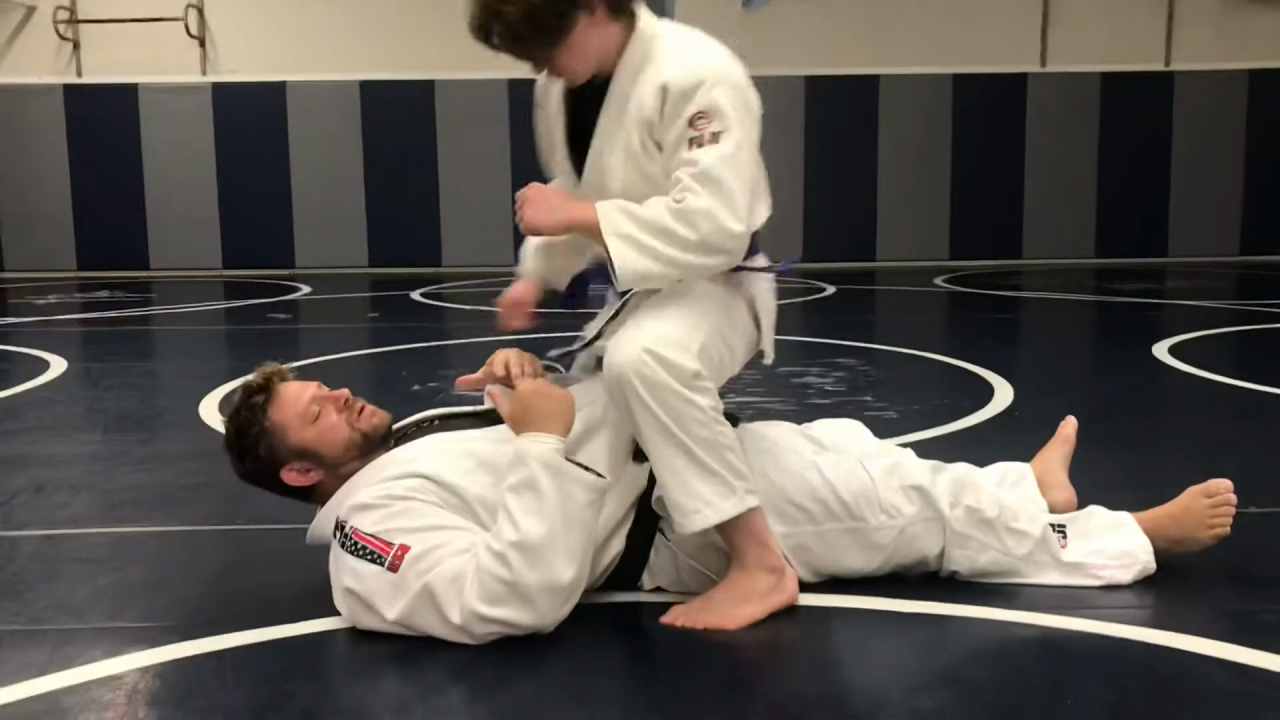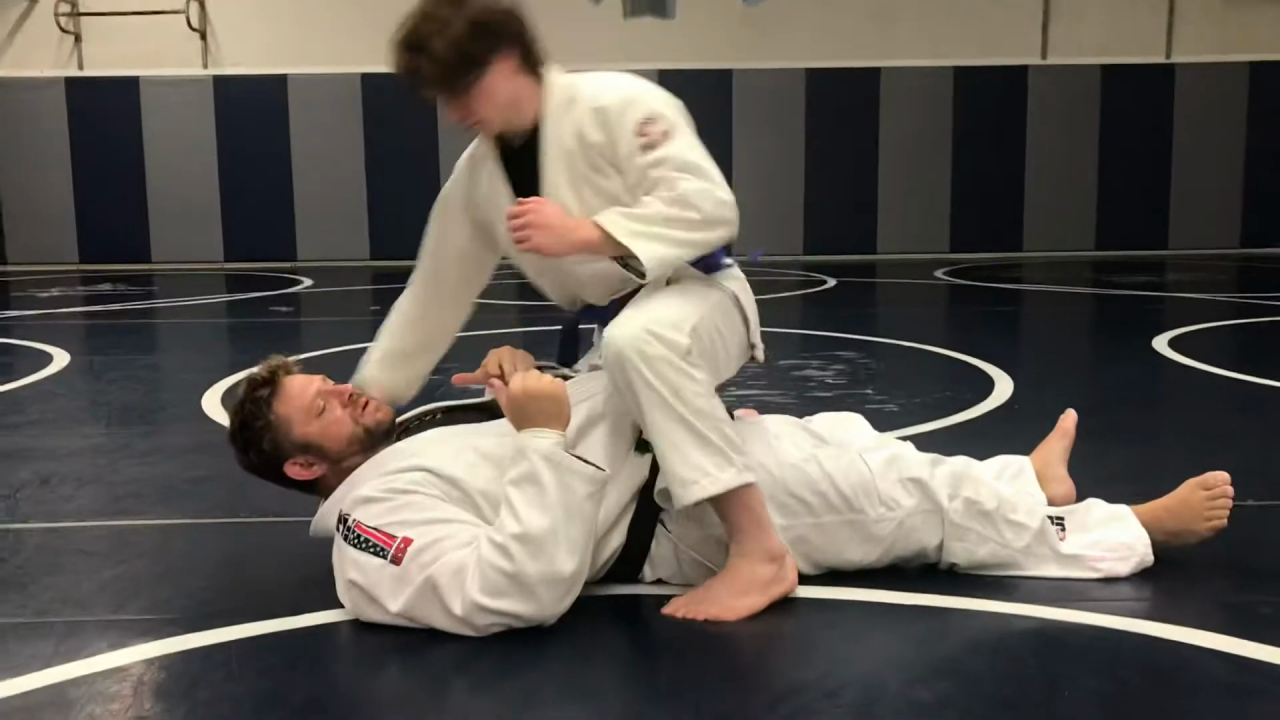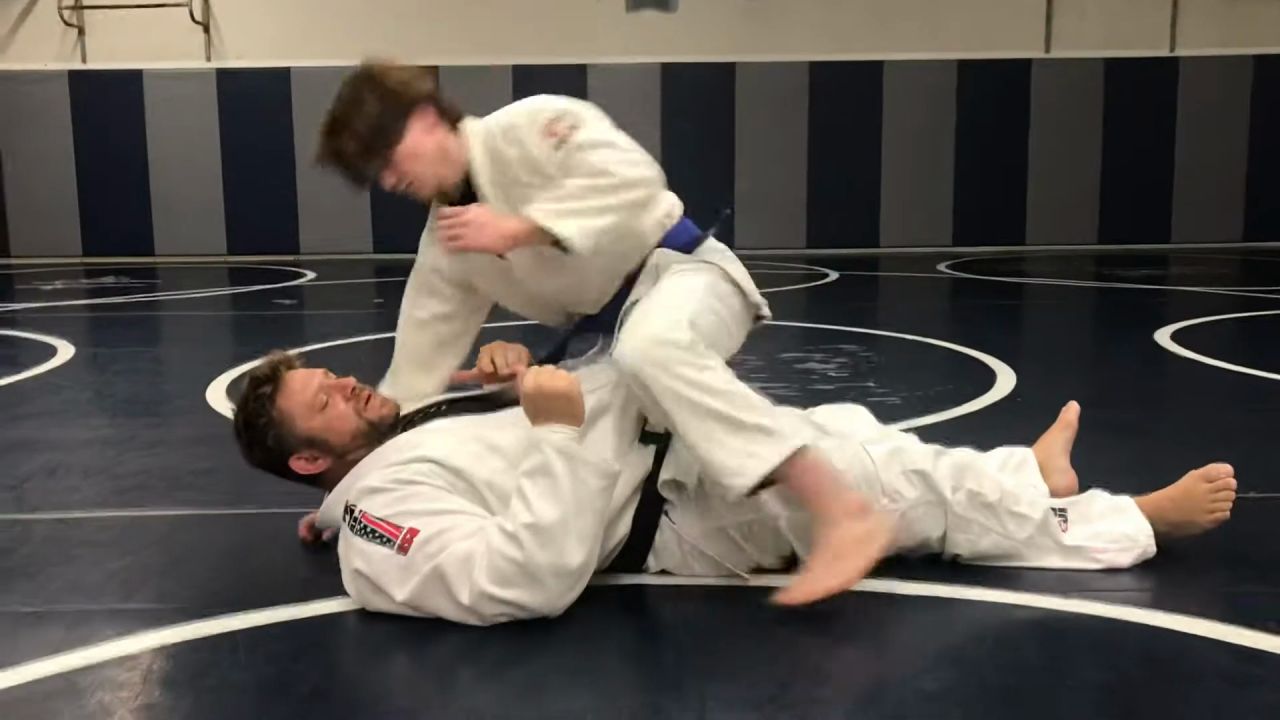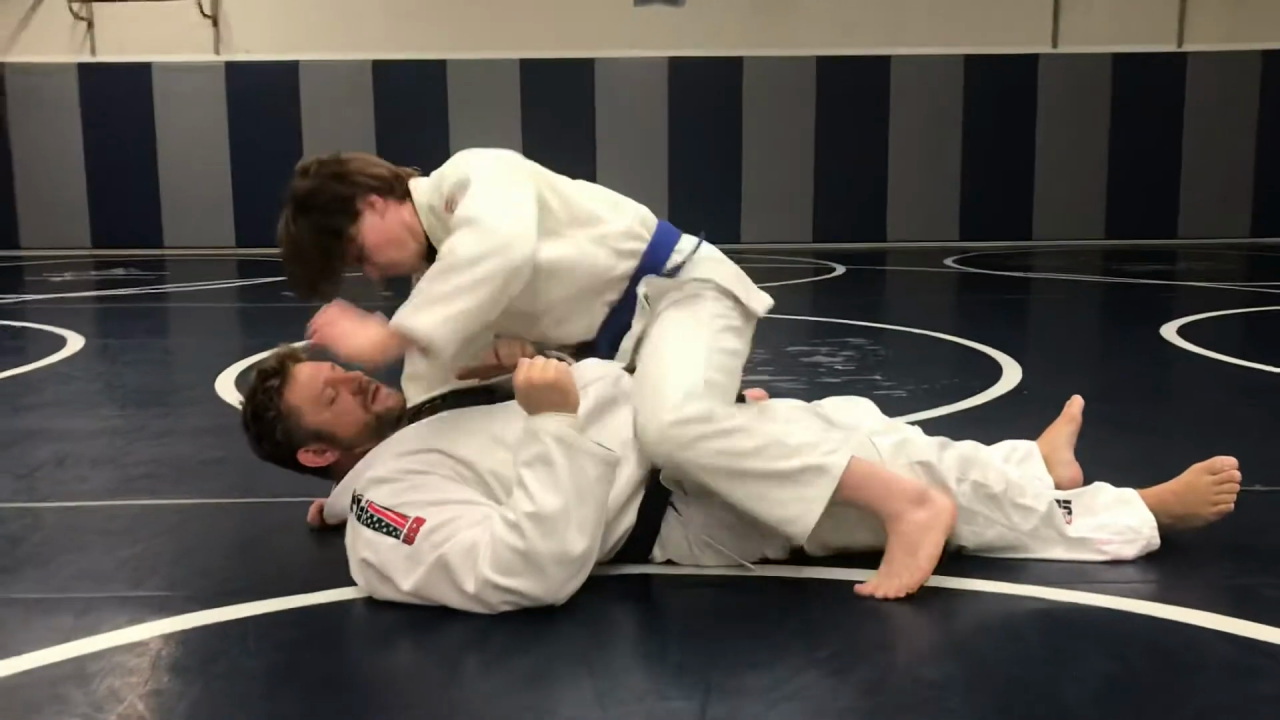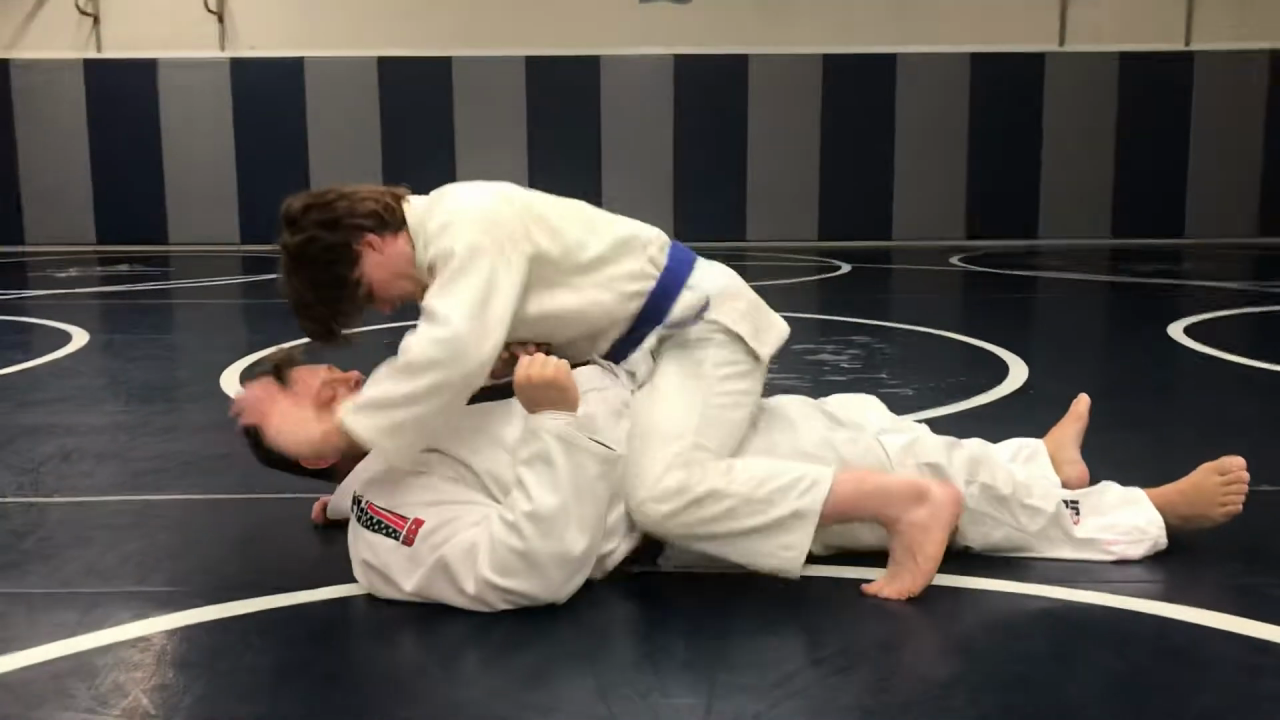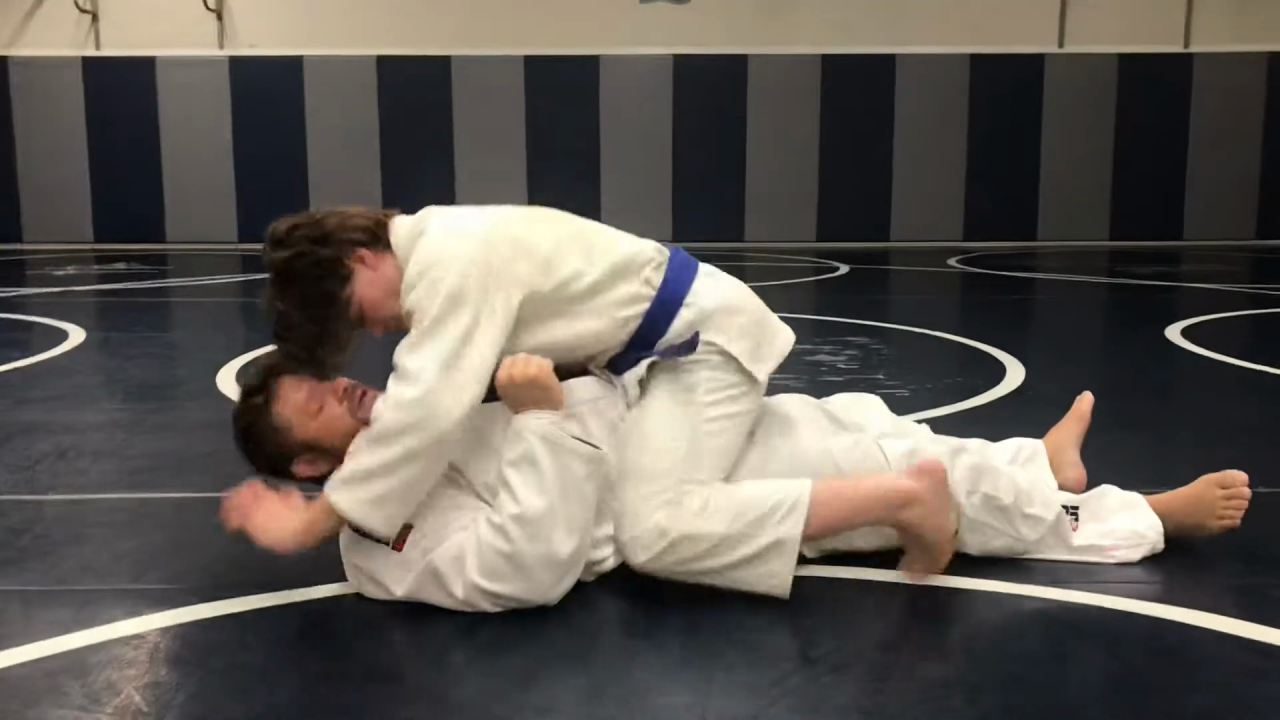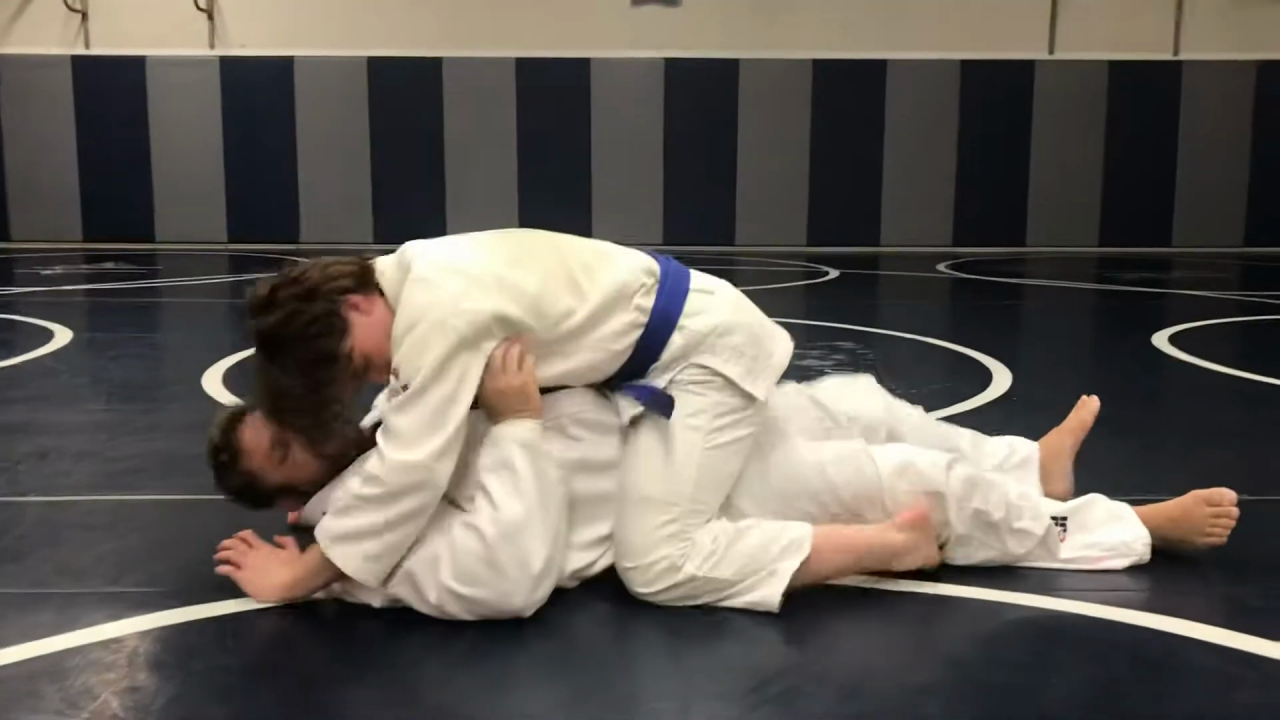
dt=0.2s
person 1, frame 1
left shoulder: (396, 458)
right shoulder: (371, 546)
left elbow: (538, 431)
right elbow: (523, 599)
left wrist: (523, 378)
right wrist: (542, 440)
left hip: (661, 456)
right hip: (685, 524)
left knee: (852, 450)
right knee: (919, 512)
left ankle: (1029, 490)
right ankle: (1139, 535)
person 1, frame 2
left shoulder: (397, 451)
right shoulder: (372, 542)
left elbow: (543, 429)
right elbow: (526, 590)
left wrist: (522, 382)
right wrist: (539, 436)
left hip: (659, 449)
right hip: (683, 521)
left knee: (851, 443)
right knee: (916, 500)
left ankle: (1030, 483)
right ankle: (1138, 527)
person 1, frame 3
left shoulder: (400, 448)
right shoulder: (382, 537)
right elbow: (531, 581)
left wrist: (520, 386)
right wrist: (555, 428)
left hip: (663, 443)
right hip: (688, 513)
left knee: (848, 431)
right knee: (915, 491)
left ankle: (1033, 475)
right ankle: (1140, 520)
person 1, frame 4
left shoulder: (404, 445)
right shoulder: (388, 527)
right elbow: (538, 569)
right wrist: (551, 419)
right hip: (691, 505)
left knee: (857, 423)
right knee: (926, 480)
left ankle: (1037, 466)
right ankle: (1144, 512)
person 1, frame 5
left shoulder: (405, 448)
right shoulder: (390, 530)
right elbow: (539, 566)
right wrist: (551, 416)
left knee: (863, 419)
right knee: (936, 477)
left ankle: (1044, 464)
right ankle: (1150, 512)
person 1, frame 6
right shoulder: (385, 533)
right elbow: (532, 567)
right wrist: (538, 415)
left knee: (863, 417)
right knee: (939, 482)
left ankle: (1043, 465)
right ankle: (1150, 515)
person 1, frame 7
left shoulder: (384, 446)
right elbow: (503, 581)
right wrist: (515, 423)
left knee: (856, 402)
right knee: (925, 487)
left ankle: (1030, 473)
right ankle: (1135, 527)
person 2, frame 1
left shoulder: (696, 76)
right shoulder: (559, 92)
left elbow: (714, 226)
left wrist: (583, 215)
right wrist: (537, 275)
left hip: (712, 286)
right hip: (637, 296)
left knee: (643, 360)
left ankle: (762, 566)
person 2, frame 2
left shoulder: (613, 104)
right shoulder: (476, 174)
left elbow: (707, 211)
right elbow: (437, 292)
left wrist: (588, 233)
right wrist: (368, 401)
left hip: (695, 296)
right hip: (612, 329)
left knee: (640, 342)
left ankle: (760, 552)
right ankle: (714, 423)
person 2, frame 3
left shoulder: (536, 125)
right shoulder: (446, 243)
left elbow: (632, 181)
right elbow: (420, 366)
left wrist: (522, 227)
left hip: (678, 273)
right hip: (610, 315)
left knee: (651, 350)
left ankle: (840, 512)
person 2, frame 4
left shoulder: (471, 179)
right shoulder: (437, 266)
left elbow: (506, 250)
right elbow: (440, 383)
left wrist: (386, 338)
left hip: (682, 292)
right hip: (622, 335)
left knee: (674, 424)
left ankle: (908, 501)
right ankle: (730, 401)
person 2, frame 5
left shoulder: (464, 221)
right shoulder: (445, 247)
left elbow: (450, 356)
right elbow: (446, 368)
left wrist: (323, 434)
left hip: (700, 321)
right hip: (654, 336)
left knee: (664, 494)
left ankle: (909, 503)
right ankle: (724, 414)
person 2, frame 6
left shoulder: (446, 261)
right shoulder: (438, 246)
left elbow: (422, 417)
right elbow: (436, 402)
left wrist: (313, 521)
right wrist: (358, 491)
left hip: (705, 336)
right hip: (673, 338)
left knee: (655, 539)
person 2, frame 7
left shoulder: (437, 310)
right shoulder: (408, 278)
left elbow: (407, 472)
left wrist: (291, 579)
left hip: (702, 350)
right hip: (671, 332)
left knee: (656, 565)
